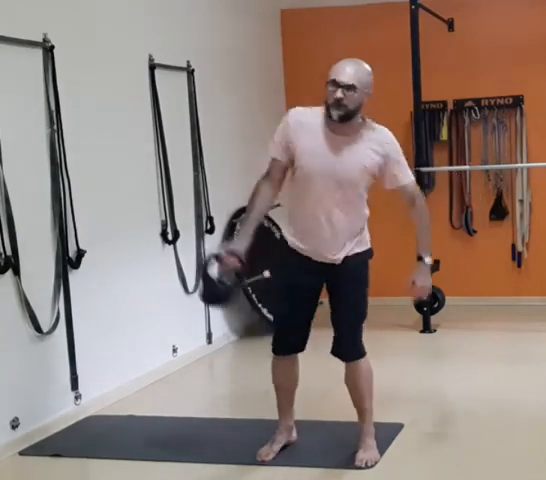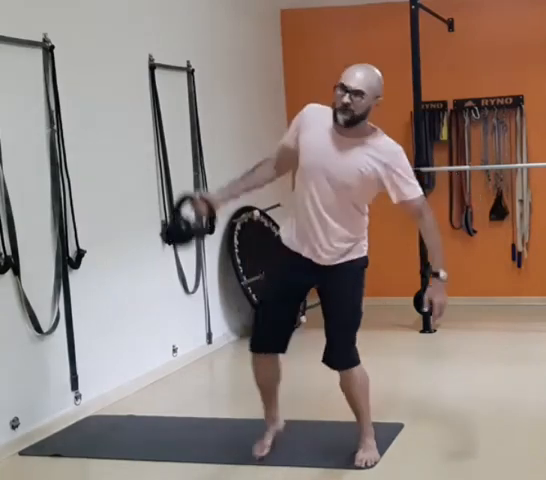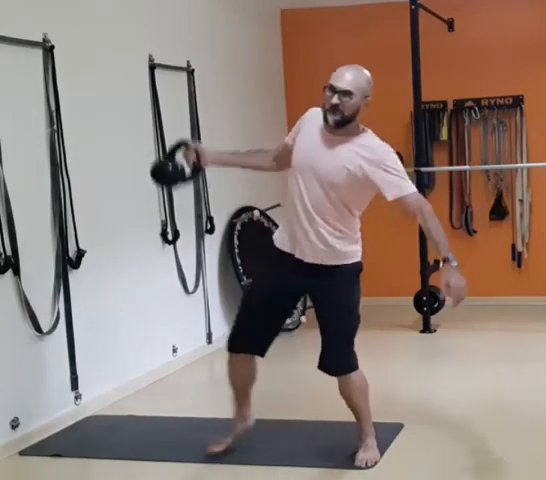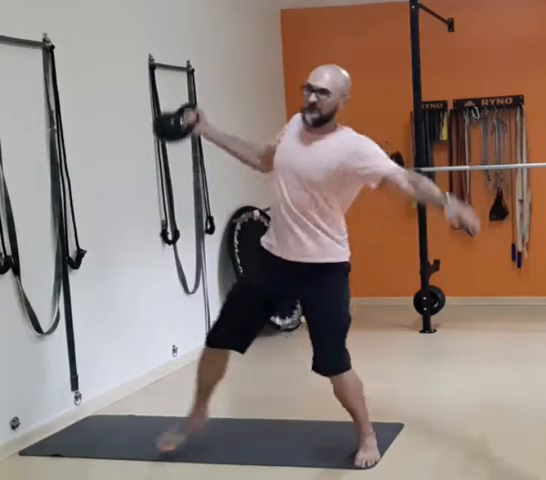
dt=0.1s
person 1, frame 1
left shoulder: (382, 142)
right shoulder: (297, 122)
left elbow: (415, 199)
right elbow: (271, 182)
left wrist: (424, 260)
right wrist: (243, 238)
left hip: (350, 256)
right hip: (300, 252)
left knee: (350, 349)
right knee: (284, 347)
left ankle: (368, 436)
right ankle: (286, 428)
person 1, frame 2
left shoulder: (386, 152)
right shoulder: (310, 118)
left elbow: (421, 212)
right elbow: (275, 165)
left wrist: (437, 274)
right wrist: (221, 195)
left hip: (345, 262)
right hip: (293, 253)
left knee: (342, 357)
right knee: (263, 345)
left ankle: (367, 436)
right ankle: (273, 422)
person 1, frame 3
left shoulder: (374, 153)
right shoulder: (309, 122)
left elbow: (417, 206)
right elbow: (275, 160)
left wrist: (448, 263)
right wrist: (212, 157)
left hip: (337, 266)
right hip: (287, 256)
left knee: (340, 362)
right knee: (241, 344)
left ankle: (368, 437)
right ankle: (242, 417)
person 1, frame 4
left shoulder: (356, 147)
right shoulder: (295, 126)
left elbow: (406, 178)
right elbow: (263, 160)
left wrist: (448, 202)
right wrist: (208, 131)
left hip: (324, 267)
right hip: (275, 257)
left knee: (333, 363)
right knee: (219, 340)
left ankle: (367, 437)
right ankle: (197, 415)
